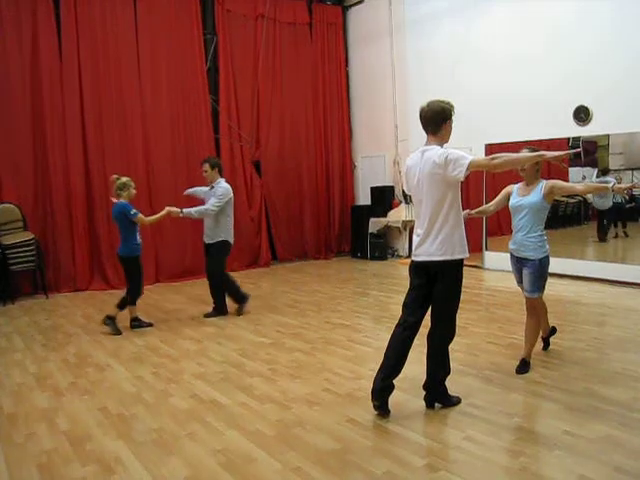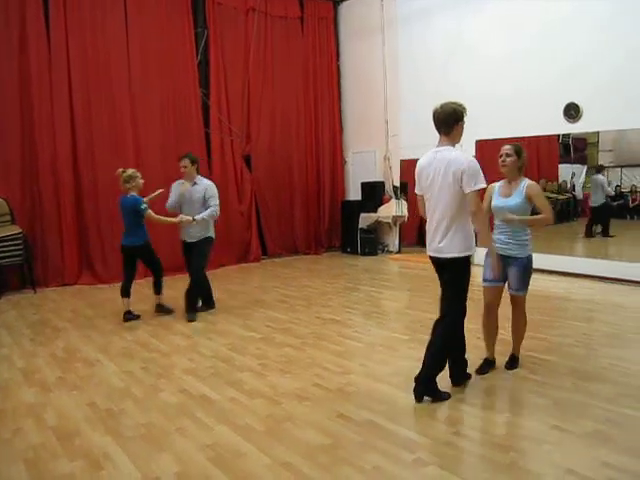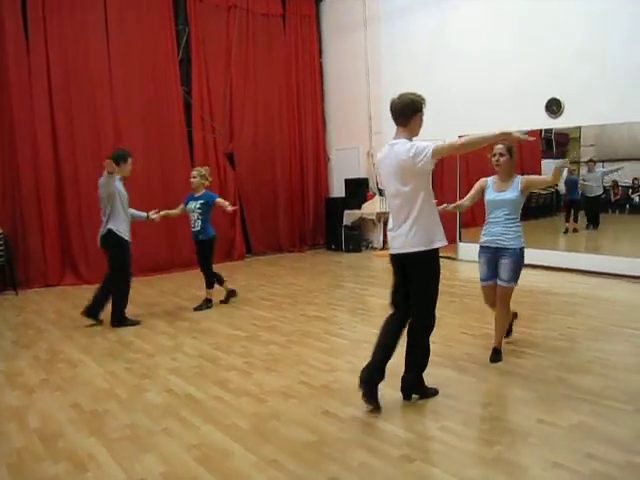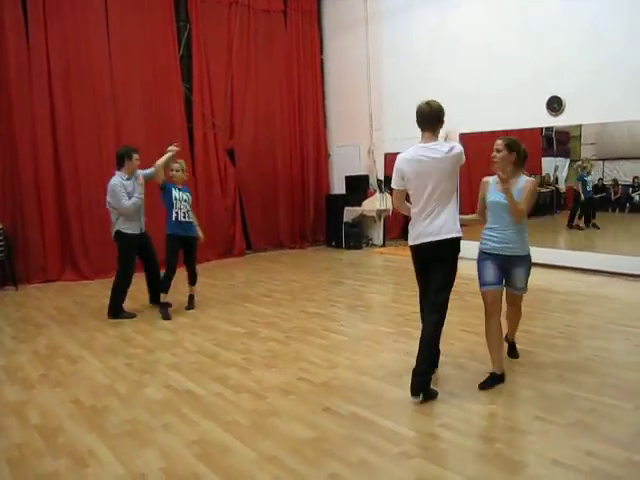
dt=1s
person 1, frame 1
left shoulder: (411, 162)
right shoulder: (445, 158)
right elbow: (493, 163)
left wrist: (456, 213)
right wrist: (540, 155)
left hip: (420, 255)
right hip: (446, 256)
left knee: (408, 322)
right knee: (441, 327)
left ankle: (381, 388)
right ankle: (435, 392)
person 1, frame 2
left shoulder: (423, 162)
right shoulder: (465, 162)
right elbow: (476, 210)
right wrist: (489, 248)
left hip: (435, 248)
right hip: (457, 249)
left knee: (455, 309)
right knee: (449, 315)
left ankle: (458, 369)
right ankle: (426, 380)
person 1, frame 3
left shoulder: (383, 155)
right shoulder: (413, 151)
right elbow: (460, 145)
left wrist: (430, 207)
right wrist: (503, 134)
left hip: (397, 247)
right hip: (421, 246)
left knee: (400, 311)
right knee: (422, 316)
left ankle: (372, 376)
right ankle: (412, 383)
person 1, frame 4
left shoulder: (404, 159)
right shoulder: (454, 152)
left elbow: (398, 204)
right wrist: (446, 140)
left hip: (418, 239)
right hip: (447, 237)
left knee: (427, 301)
right knee: (437, 305)
left ankle: (428, 361)
right ankle: (421, 377)
person 2, frame 1
left shoulder: (548, 186)
right shoulder: (511, 189)
left elbow: (580, 188)
right elbow: (491, 207)
left wrist: (612, 187)
right wrist: (472, 212)
left hip: (535, 255)
right hip: (515, 253)
left knee: (532, 304)
right knee: (533, 299)
left ankle: (526, 356)
right ankle: (547, 329)
person 2, frame 2
left shoulder: (530, 187)
right shoulder: (493, 188)
left elbow: (548, 218)
left wrist: (516, 219)
left hip: (519, 254)
right hip: (495, 251)
left knee: (517, 305)
right knee: (489, 305)
left ankle: (515, 353)
right ankle: (489, 357)
person 2, frame 3
left shoulder: (522, 182)
right shoulder: (484, 183)
left elbow: (552, 180)
right elbow: (465, 202)
left wrist: (560, 168)
right wrist: (447, 207)
left hip: (512, 247)
right hip: (488, 245)
left knee: (501, 299)
right knee: (491, 299)
left ankle: (497, 347)
right ankle: (509, 317)
person 2, frame 4
left shoulder: (527, 184)
right shoulder: (486, 182)
left elbow: (520, 216)
left wrist: (508, 186)
right wrist: (456, 218)
left hip: (517, 254)
right hip: (488, 252)
left knee: (514, 303)
right knee: (492, 309)
left ankle: (509, 338)
right ankle: (497, 370)
person 3, frame 1
left shoulder: (224, 189)
right shoulder: (211, 189)
left elbow: (209, 210)
right elbow: (202, 192)
left wrist: (182, 212)
right wrist: (189, 192)
left hip: (222, 239)
right hip: (210, 239)
left knee: (217, 272)
right knee: (211, 273)
left ankle: (241, 299)
right ankle: (220, 307)
person 3, frame 2
left shoulder: (208, 185)
right shoulder: (177, 186)
left elbow: (214, 211)
right elbow: (170, 207)
left wrist: (193, 218)
right wrist: (180, 191)
left hip: (204, 236)
right hip: (186, 237)
left knee: (197, 271)
right knee: (194, 272)
left ankle: (191, 307)
right ankle: (208, 301)
person 3, frame 3
left shoulder: (117, 183)
right shoulder: (109, 182)
right elbow: (106, 181)
left wrist: (146, 216)
right wrist: (109, 172)
left hip: (114, 235)
right hip: (115, 235)
left knee: (114, 275)
right knee: (122, 276)
left ankle: (93, 310)
right ankle: (118, 318)
person 3, frame 4
left shoulder: (138, 175)
right shoulder: (115, 184)
left elbow: (154, 171)
right elbow: (129, 209)
left wrist: (168, 155)
right wrist: (139, 189)
left hip: (140, 230)
right hip: (125, 233)
left knee: (152, 264)
right knee: (125, 270)
left ankle: (157, 298)
right ankle: (115, 309)
person 4, frame 1
left shoulder: (118, 206)
right shoulder: (124, 207)
right elbow: (145, 221)
right wrist: (164, 212)
left hip: (128, 253)
right hip: (130, 254)
left knee: (135, 286)
right knee: (135, 289)
left ankle: (134, 319)
right ankle: (110, 317)
person 4, frame 2
left shoulder: (123, 200)
right shoulder: (136, 200)
right elbow: (154, 217)
left wrist: (153, 195)
right wrist: (176, 220)
left hip: (126, 245)
right hip: (140, 244)
left knee: (128, 277)
right knee: (157, 270)
left ankle: (127, 311)
right ankle: (159, 304)
person 4, frame 3
left shoulder: (208, 196)
right shoulder: (190, 197)
left elbow: (222, 202)
right elbow: (178, 211)
left wrist: (228, 207)
right wrist: (165, 212)
left hip: (206, 237)
right hip: (198, 237)
left knee: (206, 268)
right knee: (206, 268)
left ankle: (208, 300)
right ankle: (229, 290)
person 4, frame 4
left shoulder: (187, 190)
right shoulder: (166, 186)
right elbow: (158, 174)
left wrist: (198, 228)
left hip: (189, 233)
right hip: (174, 233)
left knee: (191, 266)
right knee: (171, 267)
left ankle: (191, 296)
right ankle: (163, 303)
